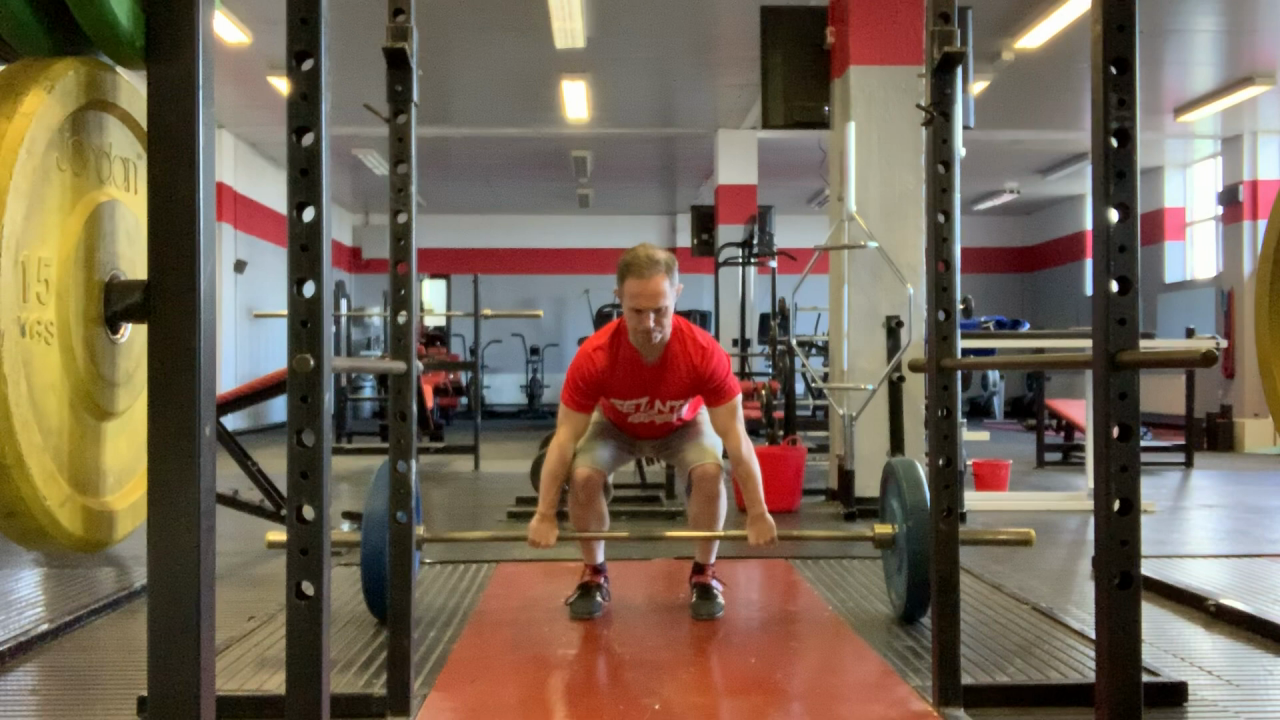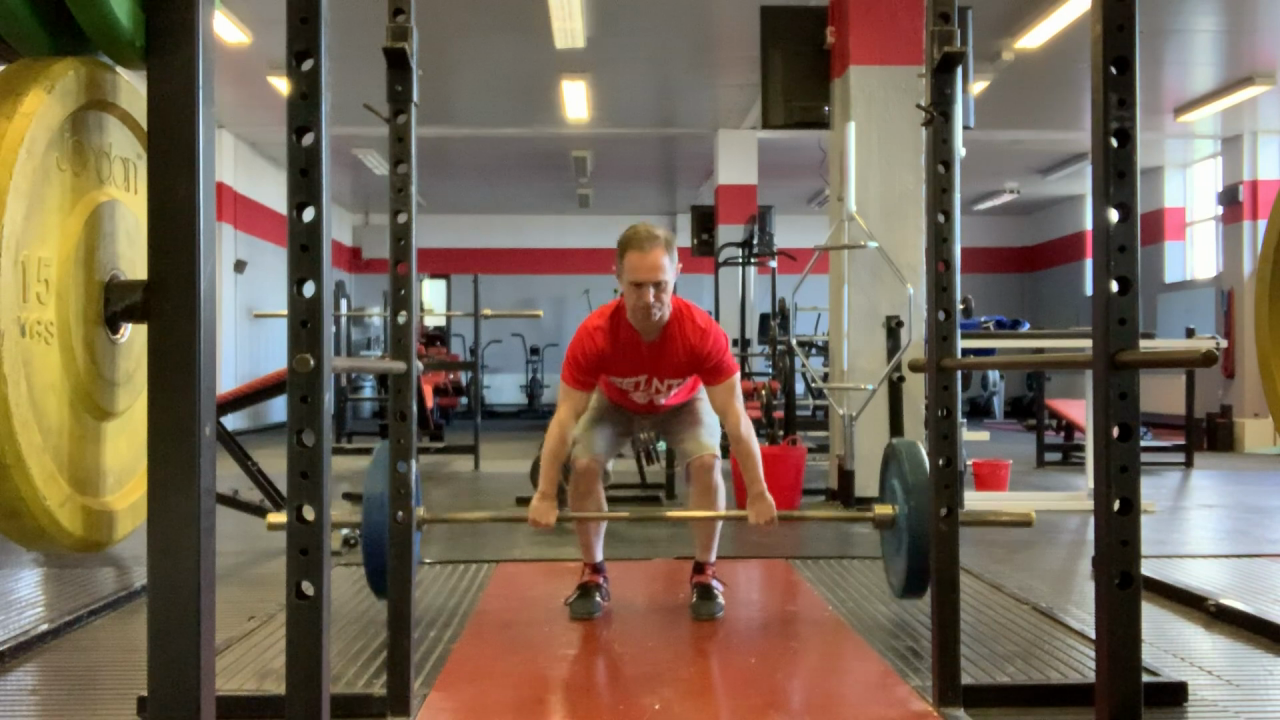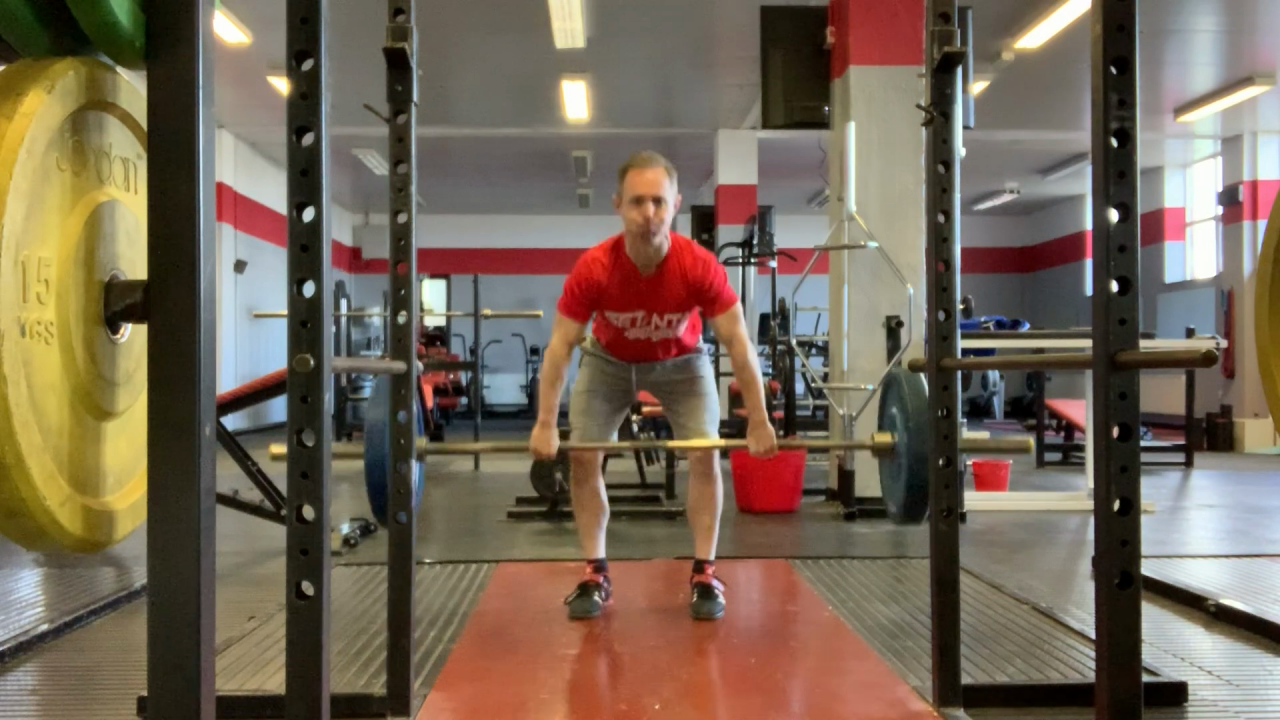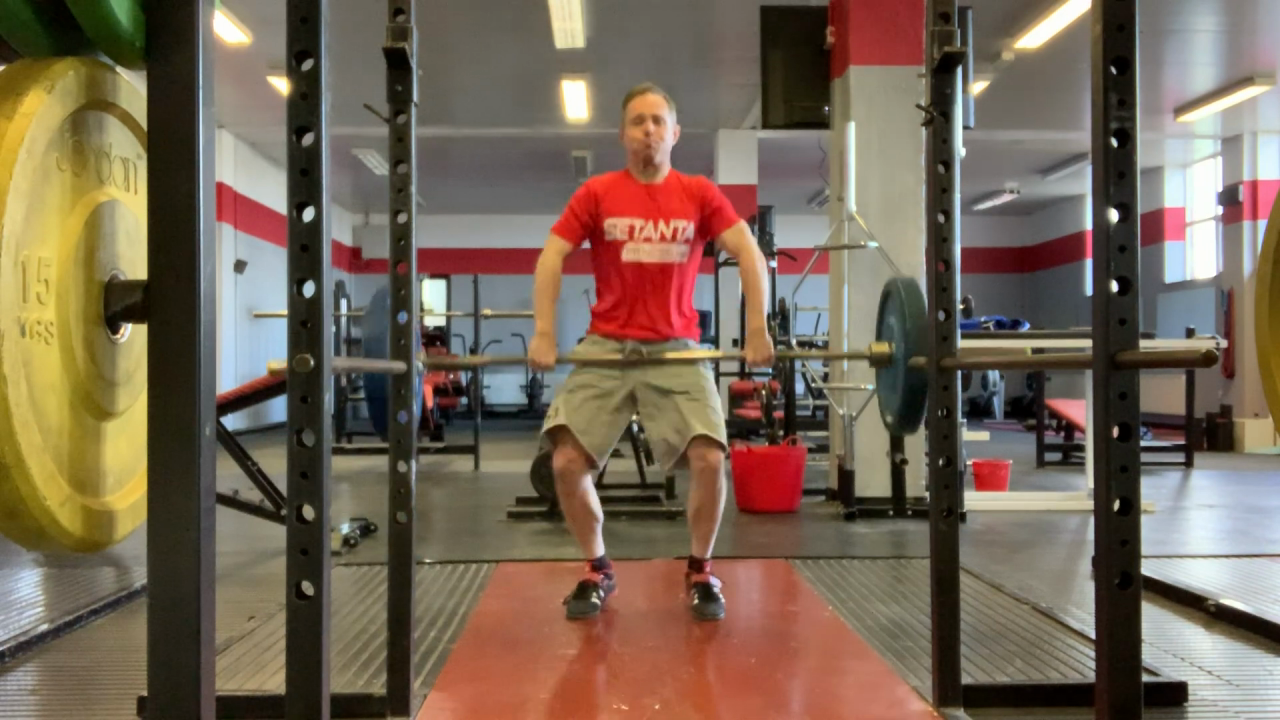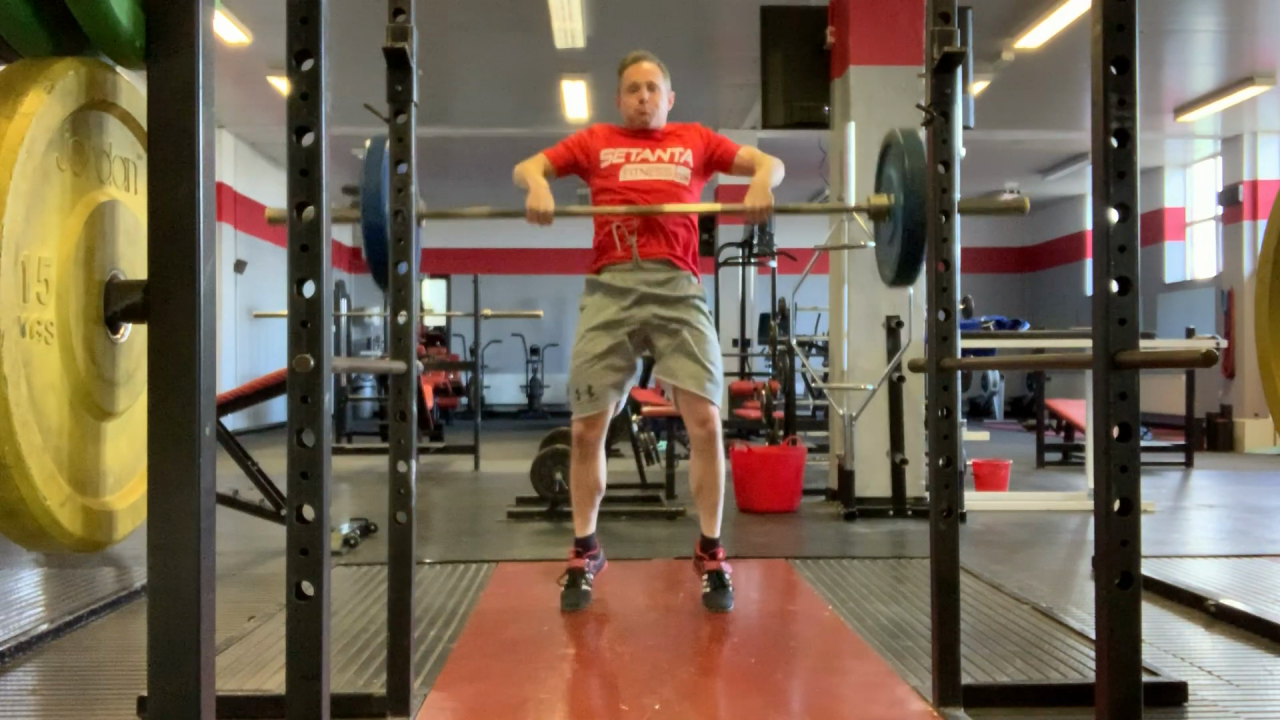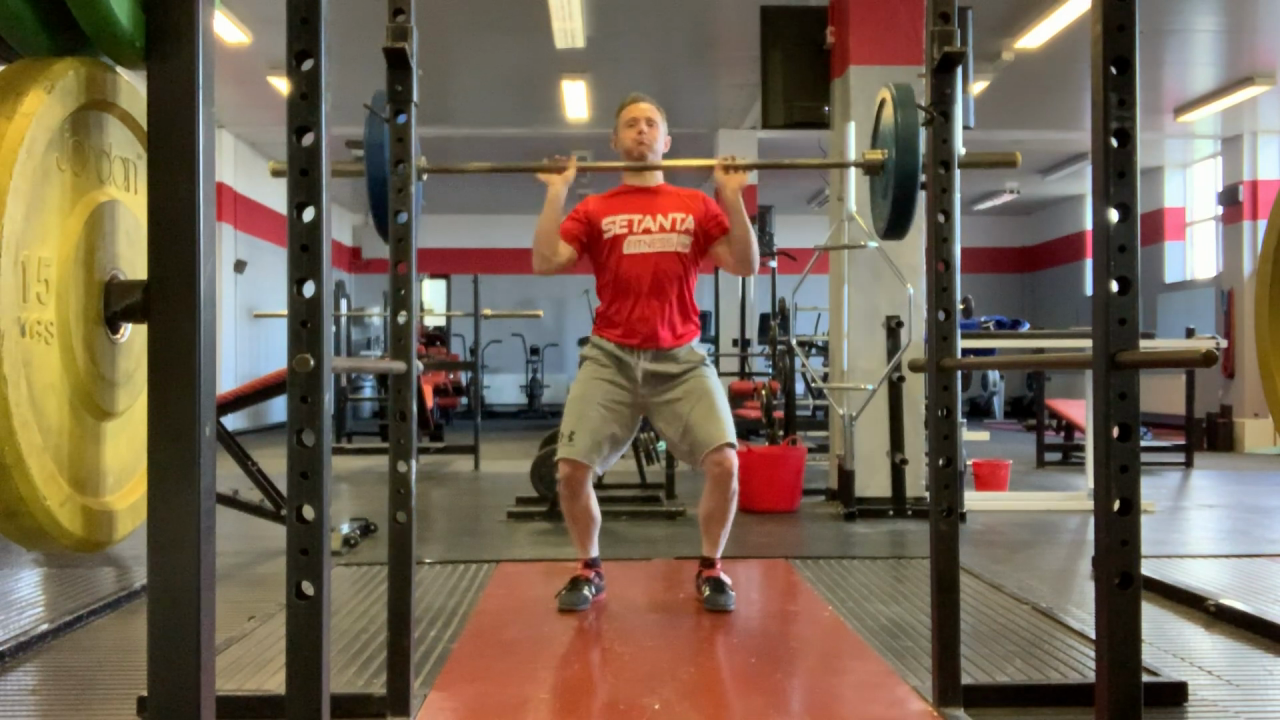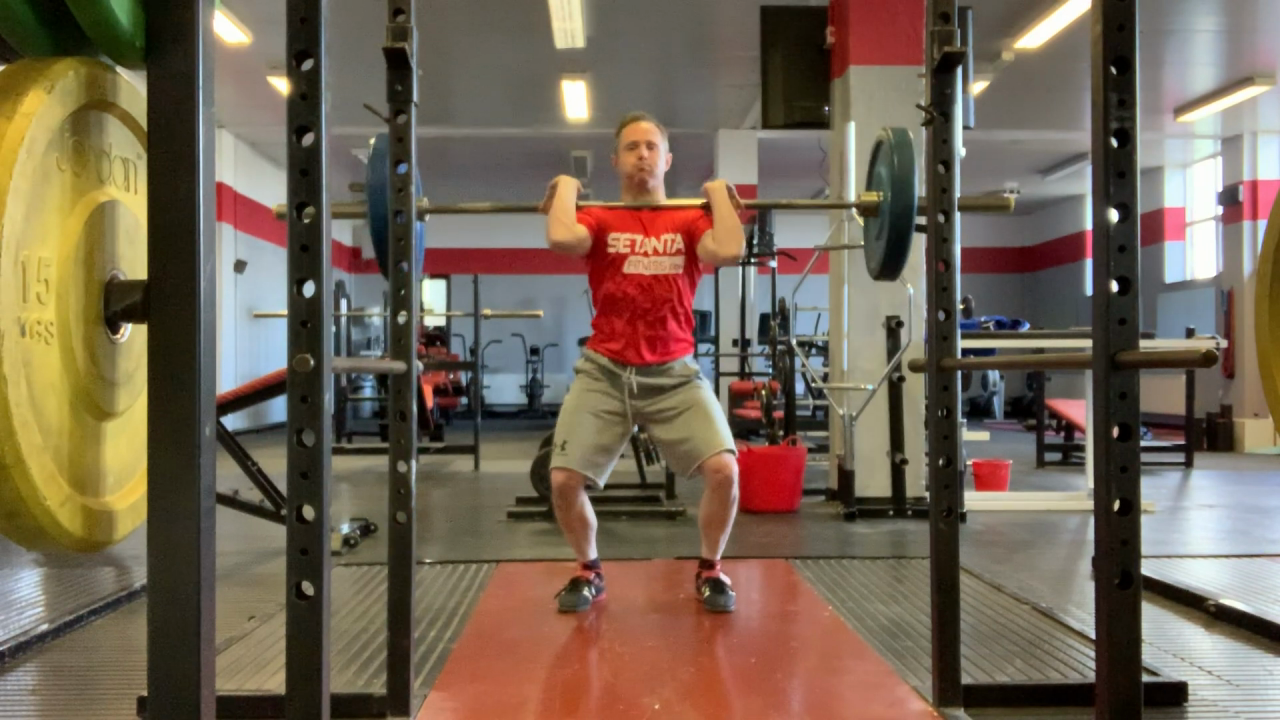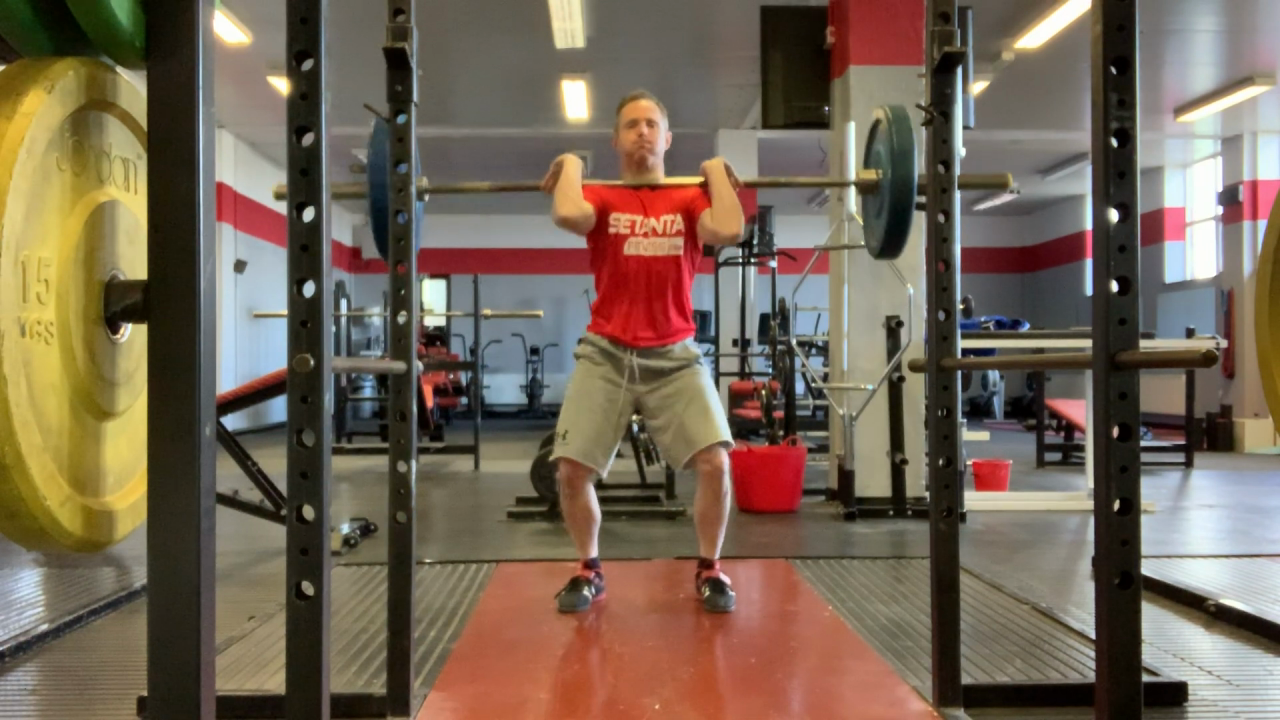
dt=0.2s
person 1, frame 1
left shoulder: (704, 354)
right shoulder: (594, 357)
left elbow: (735, 438)
right elbow: (565, 437)
left wrist: (758, 513)
right wrist: (545, 515)
left hip: (683, 425)
right hip: (614, 426)
left knee: (708, 471)
right knee: (584, 475)
left ankle: (704, 575)
right ankle: (594, 576)
person 1, frame 2
left shoulder: (701, 332)
right shoulder: (595, 333)
left elbow: (735, 417)
right elbow: (566, 417)
left wrist: (756, 492)
right wrist: (546, 494)
left hip: (682, 402)
right hip: (613, 402)
left knee: (706, 463)
right knee: (584, 466)
left ankle: (704, 575)
right ankle: (593, 575)
person 1, frame 3
left shoulder: (699, 266)
right shoulder: (593, 268)
left elbow: (737, 342)
right elbow: (561, 346)
left wrist: (758, 420)
right wrist: (545, 423)
left hip: (678, 361)
right hip: (609, 361)
left knee: (704, 457)
right knee: (583, 459)
left ankle: (703, 573)
right ankle: (595, 574)
person 1, frame 4
left shoulder: (700, 195)
right shoulder: (596, 192)
left elbow: (749, 256)
right elbow: (551, 259)
left wrist: (757, 329)
right wrist: (542, 334)
left hip: (676, 349)
right hip: (604, 348)
left knee: (709, 460)
right knee: (567, 462)
left ankle: (700, 571)
right ankle: (598, 571)
person 1, frame 5
left shoulder: (695, 140)
right shoulder: (595, 140)
left elbow: (765, 164)
right elbow: (530, 167)
left wrist: (762, 188)
right wrist: (537, 190)
left hip: (678, 293)
right hip: (611, 294)
left knee: (704, 420)
right knee: (588, 427)
left ankle: (711, 556)
right ankle: (585, 554)
person 1, frame 6
left shoulder: (697, 203)
right shoulder: (595, 208)
left elbow: (746, 263)
right elbow: (545, 262)
left wrist: (733, 196)
right wrist: (555, 193)
left hip: (680, 359)
right hip: (610, 357)
left knee: (724, 463)
right knee: (570, 471)
left ankle: (710, 568)
right ankle: (589, 568)
person 1, frame 7
left shoulder: (692, 220)
right shoulder: (597, 220)
left elbow: (729, 252)
right elbow: (561, 240)
left wrist: (719, 198)
right wrist: (566, 193)
left hip: (673, 372)
right hip: (604, 371)
left knee: (723, 469)
right knee: (563, 479)
left ankle: (709, 570)
right ankle: (588, 570)
person 1, frame 8
left shoulder: (692, 198)
right shoulder: (599, 197)
left elbow: (729, 231)
right elbow: (569, 216)
left wrist: (718, 176)
right wrist: (570, 170)
left hip: (674, 354)
right hip: (605, 352)
left knee: (713, 459)
right knee: (571, 468)
left ankle: (710, 568)
right ankle: (589, 569)
